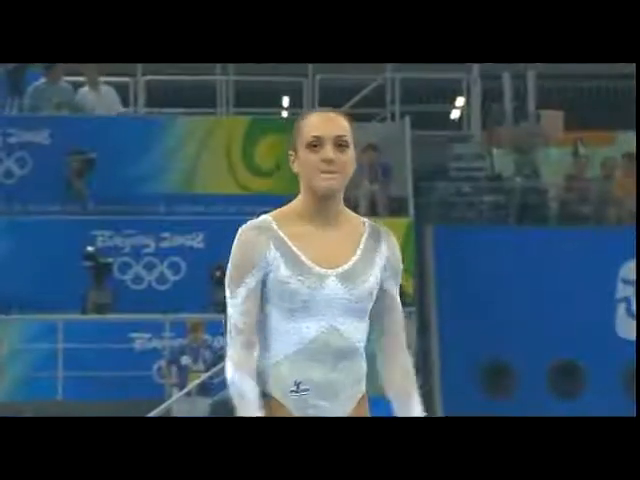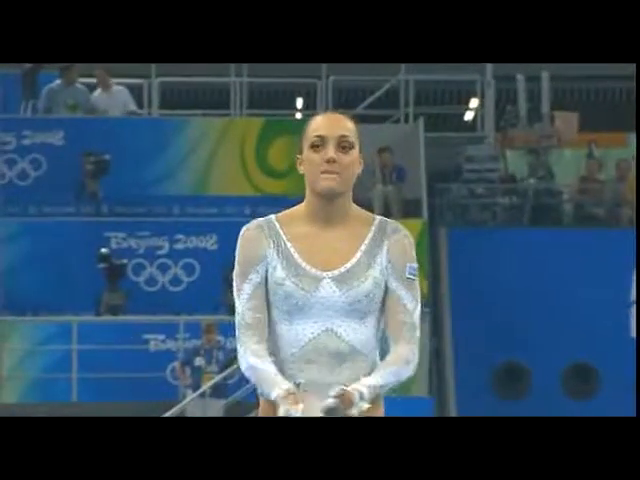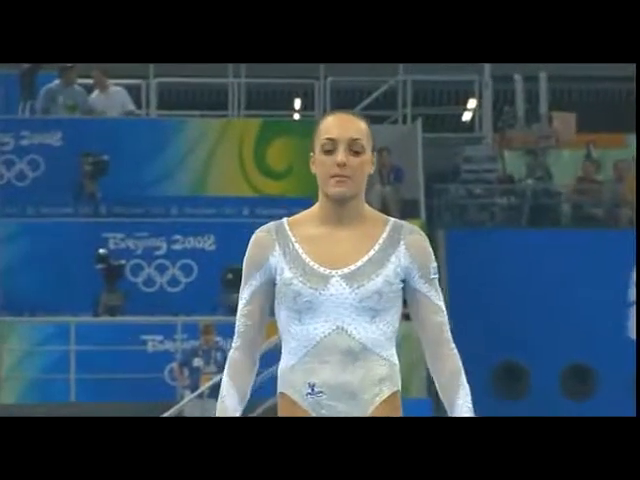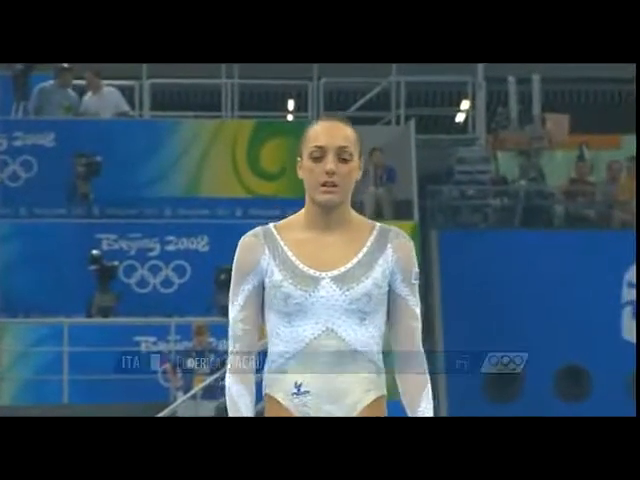
dt=0.4s
person 1, frame 1
left shoulder: (380, 244)
right shoulder: (258, 238)
left elbow: (393, 350)
right elbow: (241, 349)
left wrist: (412, 415)
right wrist: (251, 417)
left hip: (350, 408)
right hip: (280, 408)
person 1, frame 2
left shoulder: (392, 240)
right shoulder: (260, 238)
left elbow: (406, 349)
right elbow: (249, 345)
left wrist: (359, 392)
right wrist: (285, 396)
left hip: (361, 410)
right hip: (285, 411)
person 1, frame 3
left shoulder: (407, 242)
right shoulder: (270, 242)
left elbow: (440, 346)
right elbow: (244, 347)
left wrist: (464, 412)
right wrist: (226, 413)
left hip: (379, 411)
right hip: (300, 410)
person 1, frame 4
left shoulder: (393, 247)
right shoulder: (258, 247)
left elbow: (410, 351)
right elbow: (239, 354)
left hip: (363, 411)
right hip: (286, 411)
